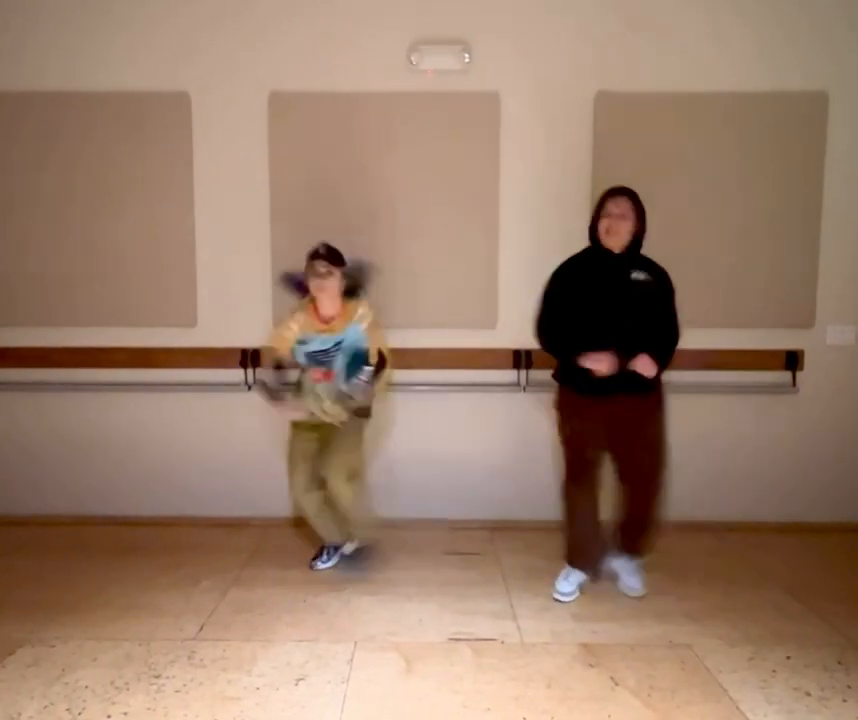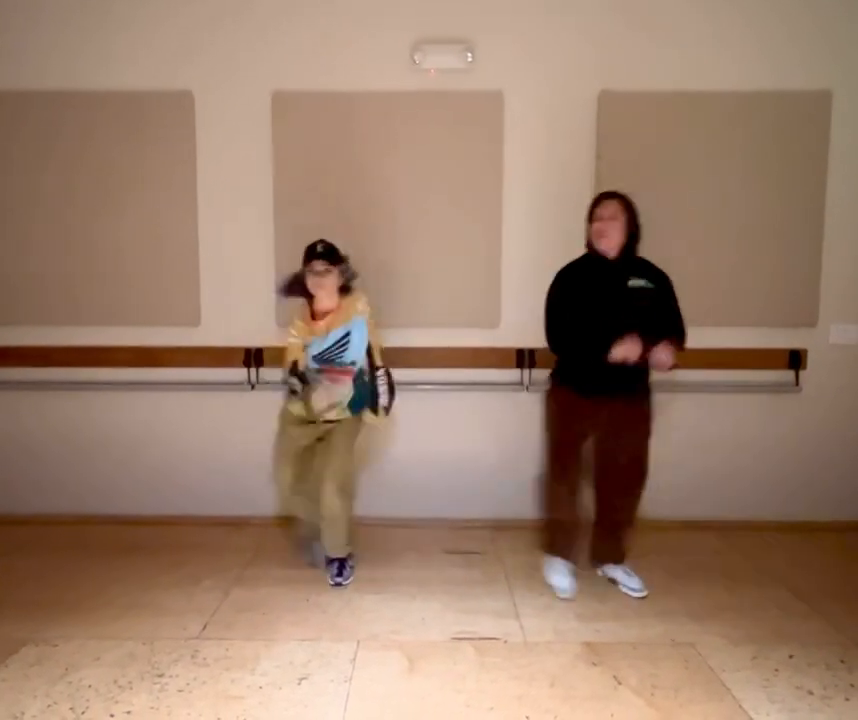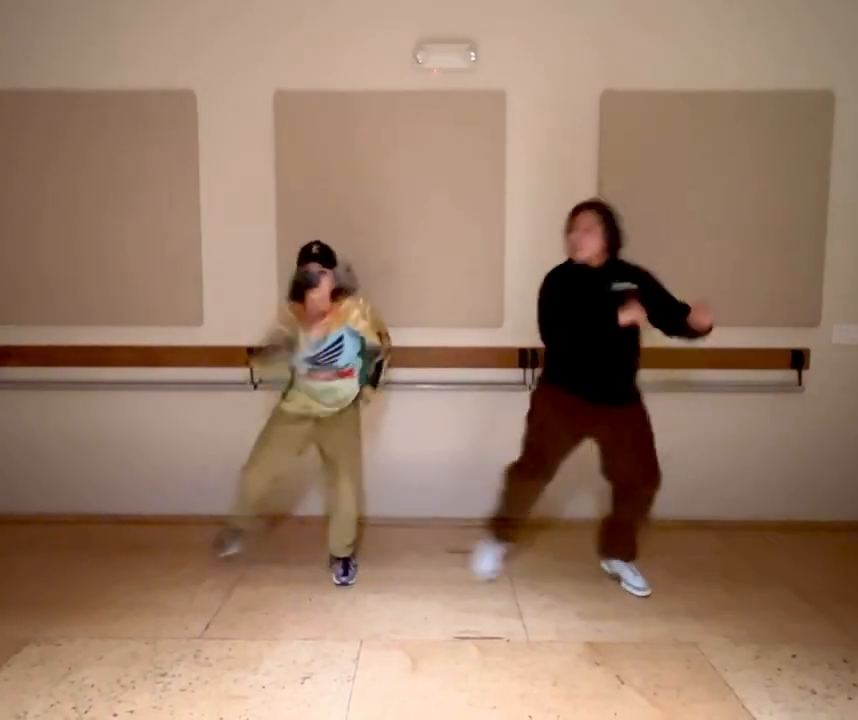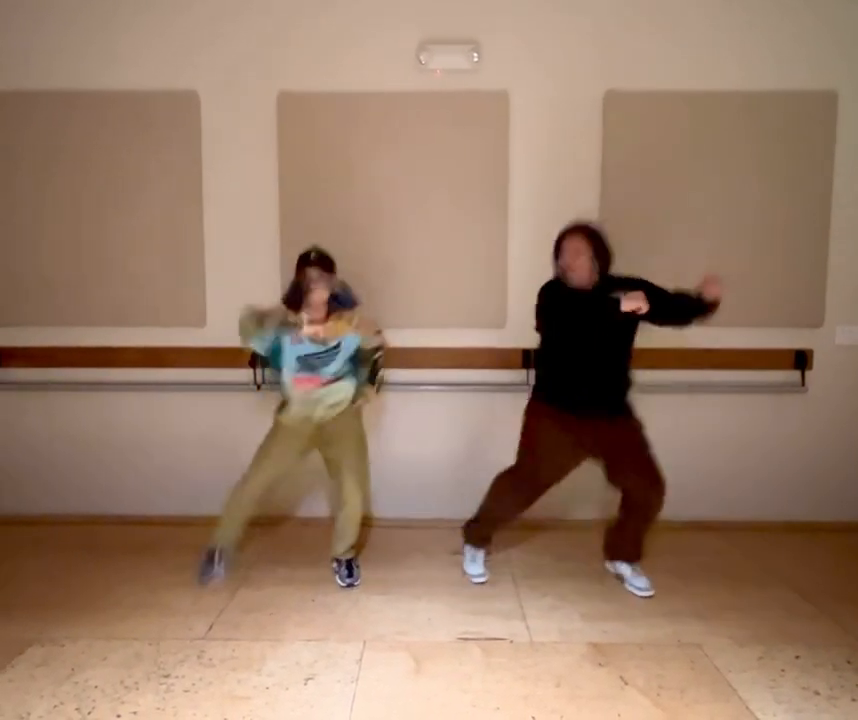
dt=0.1s
person 1, frame 1
left shoulder: (651, 275)
right shoulder: (572, 271)
left elbow: (667, 332)
right elbow: (549, 331)
left wrist: (653, 357)
right wrist: (582, 356)
left hip: (638, 395)
right hip: (580, 394)
left knee: (643, 477)
right knee: (581, 478)
left ankle: (626, 553)
right ankle: (579, 563)
person 1, frame 2
left shoulder: (650, 278)
right shoulder: (572, 277)
left elbow: (671, 327)
right elbow: (558, 338)
left wrist: (666, 349)
right wrist: (609, 349)
left hip: (628, 395)
right hip: (573, 393)
left knee: (622, 481)
right knee: (564, 472)
left ankle: (610, 559)
right ankle: (559, 554)
person 1, frame 3
left shoulder: (636, 280)
right shoulder: (560, 280)
left elbow: (672, 316)
right elbow: (554, 334)
left wrist: (696, 321)
right wrist: (616, 316)
left hip: (619, 400)
right hip: (563, 395)
left knee: (641, 479)
right knee: (533, 468)
left ankle: (619, 555)
right ankle: (497, 538)
person 1, frame 4
left shoulder: (628, 290)
right shoulder: (555, 295)
left elbow: (676, 309)
right elbow: (553, 326)
left wrist: (706, 299)
right wrist: (619, 307)
left hip: (612, 415)
right hip: (555, 414)
left knee: (648, 488)
right knee: (525, 482)
left ankle: (623, 558)
right ankle: (475, 543)
person 2, frame 1
left shoulder: (360, 313)
right shoulder: (299, 319)
left elbow: (379, 362)
right elbow: (279, 358)
left hip: (344, 415)
right hip: (307, 415)
left knee: (340, 476)
right knee: (303, 488)
left ankle: (352, 538)
right ankle: (337, 540)
person 2, frame 2
left shoulder: (359, 307)
right shoulder: (300, 321)
left elbow: (374, 354)
right elbow: (292, 369)
left wrist: (383, 392)
right wrist: (303, 391)
left hip: (344, 414)
right hip: (300, 413)
left knee: (332, 485)
right knee: (288, 482)
left ankle: (338, 554)
right ankle: (313, 529)
person 2, frame 3
left shoulder: (354, 309)
right shoulder: (290, 316)
left elbow: (381, 344)
right elbow: (263, 358)
left wrist: (371, 383)
right wrist: (280, 347)
left hip: (340, 410)
right hip: (297, 407)
left knee: (346, 483)
right knee: (256, 472)
left ankle: (342, 553)
right ankle: (238, 527)
person 2, frame 4
left shoulder: (350, 322)
right shoulder: (281, 322)
left elbow: (376, 341)
right elbow: (249, 329)
left wrist: (370, 380)
right wrist: (275, 323)
left hip: (340, 414)
right hip: (296, 418)
left knee: (353, 487)
right knee: (254, 483)
left ankle: (344, 556)
right ankle: (220, 546)
